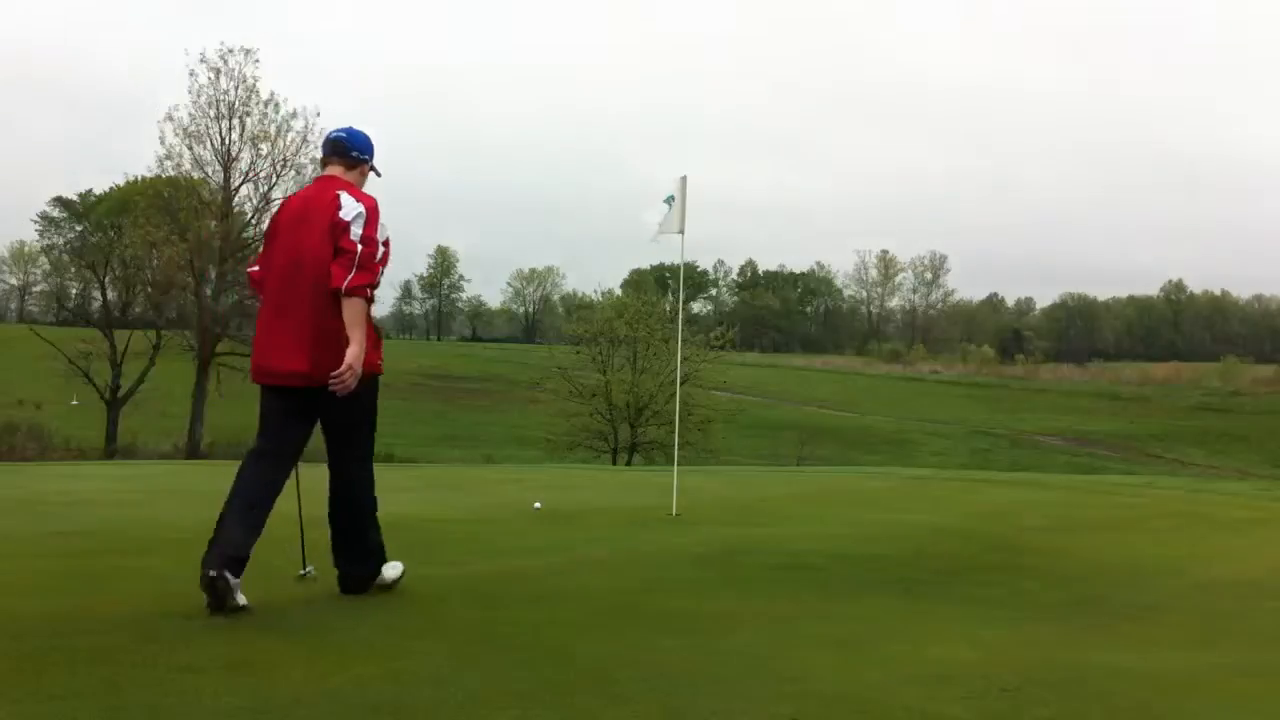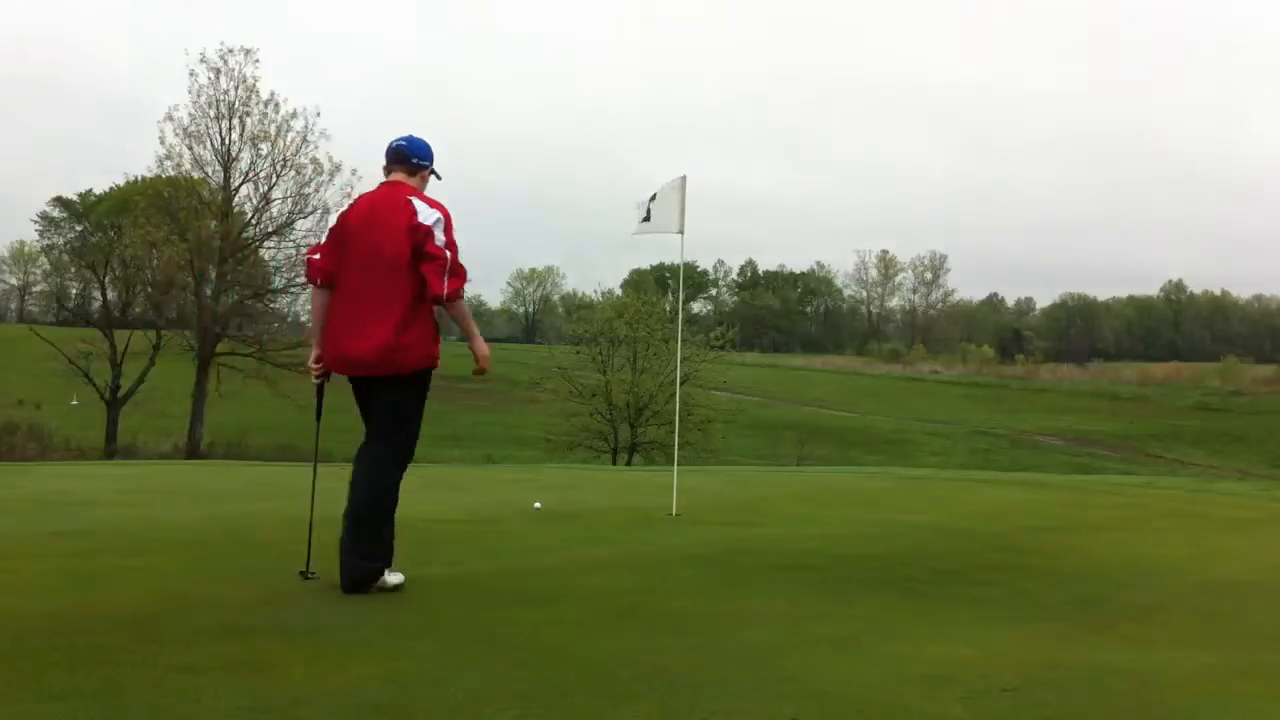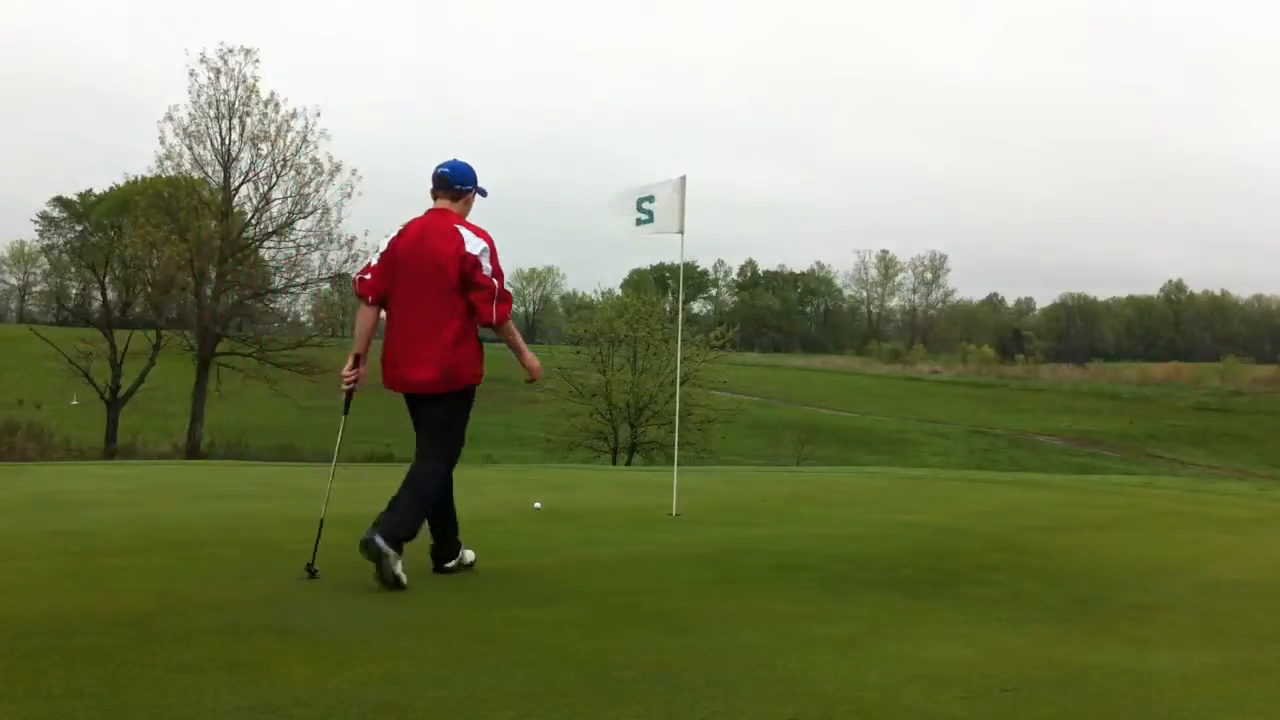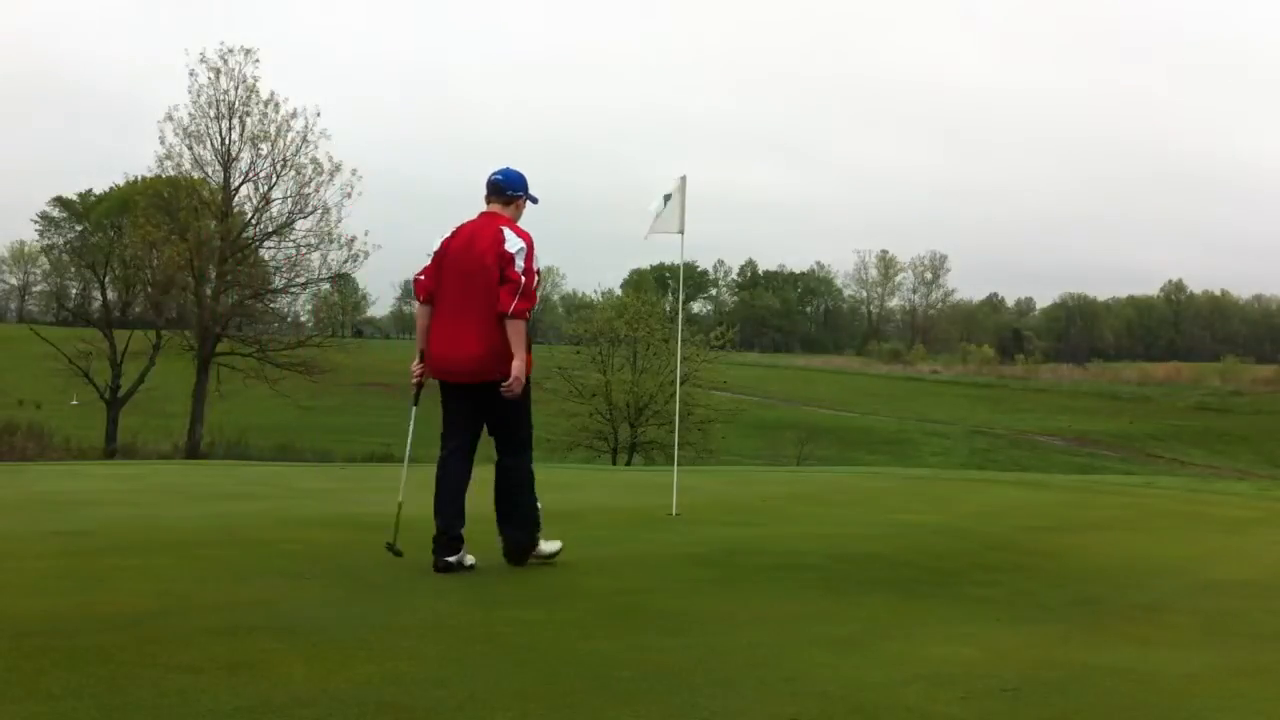
dt=0.3s
person 1, frame 1
left shoulder: (285, 208)
right shoulder: (356, 205)
left elbow: (264, 285)
right elbow: (352, 280)
right wrist: (357, 344)
left hip: (280, 356)
right hip: (336, 357)
left knee: (268, 458)
right knee: (352, 463)
left ankle: (224, 563)
right ankle: (362, 568)
person 1, frame 2
left shoulder: (351, 210)
right shoulder: (428, 212)
left elbow: (321, 280)
right elbow: (446, 285)
left wrist: (320, 346)
right wrist: (476, 339)
left hip: (353, 350)
right hip: (404, 351)
left knee: (377, 442)
right knee: (390, 451)
left ankle: (360, 552)
right ankle: (363, 565)
person 1, frame 3
left shoulder: (401, 236)
right shoulder: (473, 239)
left elbow: (369, 297)
right elbow: (493, 309)
left wrist: (357, 356)
right wrist: (522, 353)
left hip: (408, 367)
right hip: (453, 369)
left knee: (434, 452)
right knee: (437, 458)
left ankle: (446, 550)
right ankle: (387, 535)
person 1, frame 4
left shoulder: (453, 238)
right shoulder: (515, 239)
left elbow: (426, 297)
right elbow: (515, 304)
left wrist: (424, 353)
right wrist: (520, 358)
left hip: (452, 362)
right hip: (495, 363)
left knee: (455, 449)
right knee: (514, 447)
left ankle: (448, 548)
right ankle: (522, 540)
